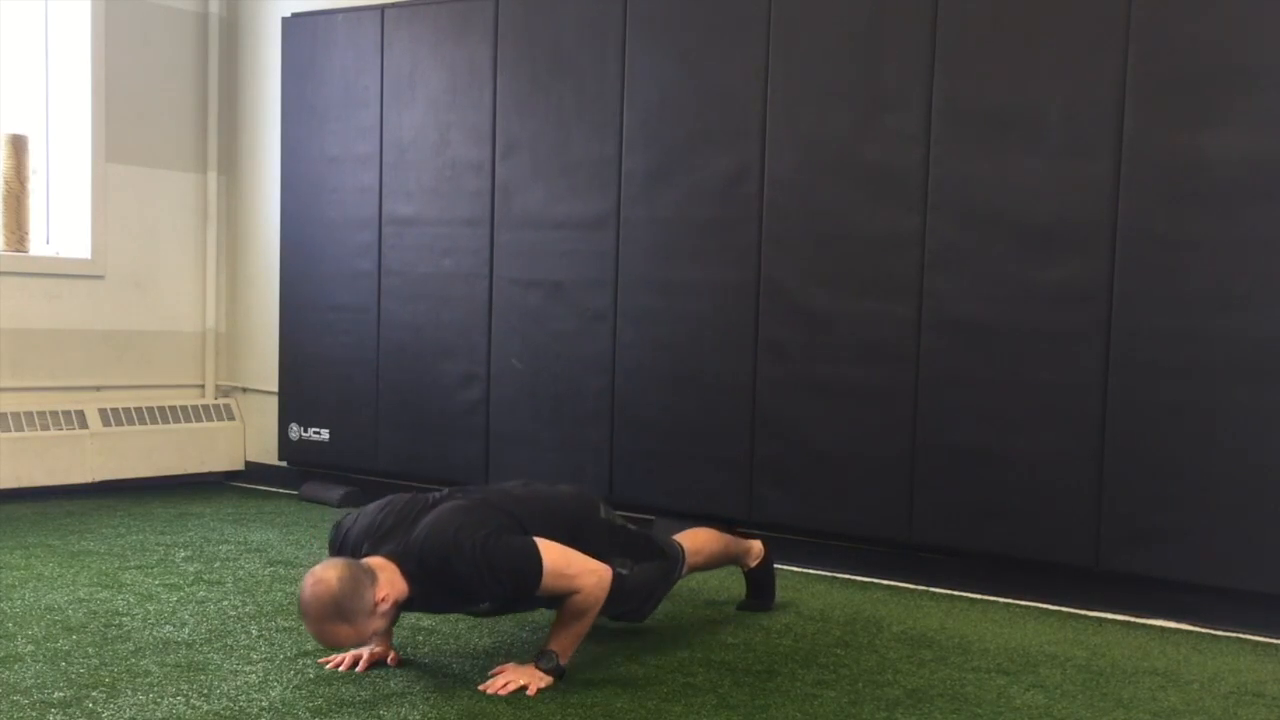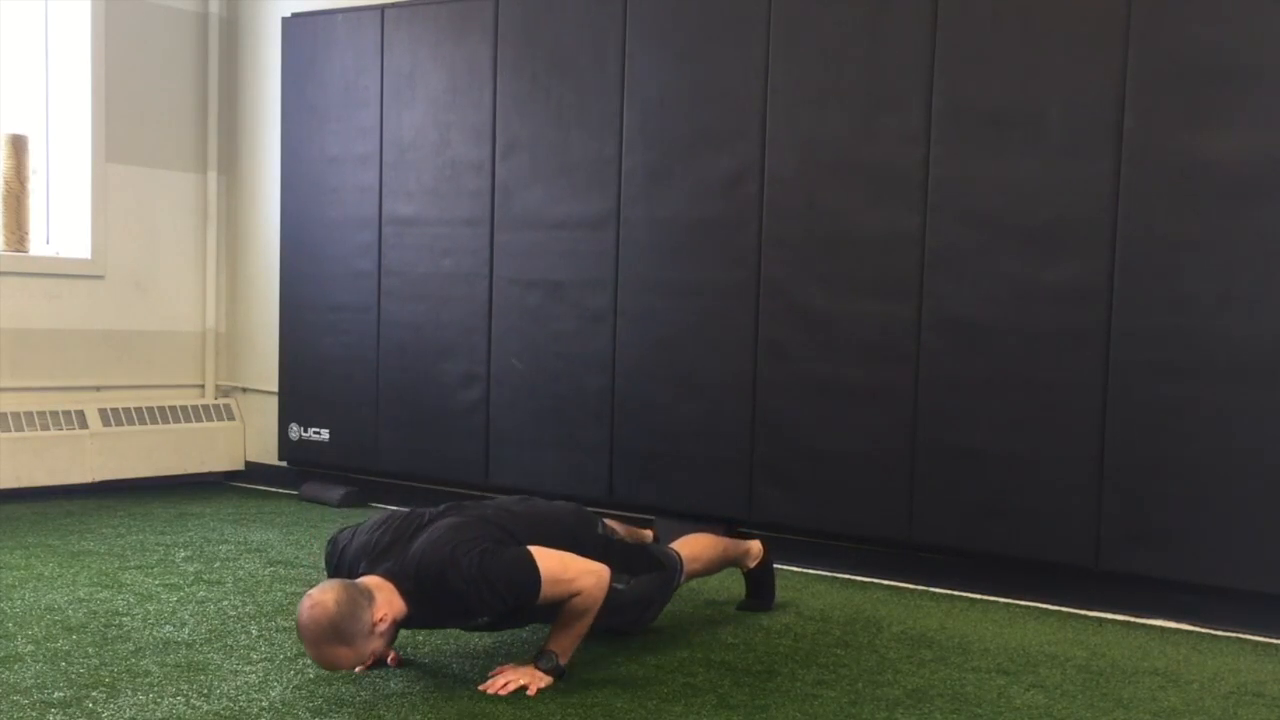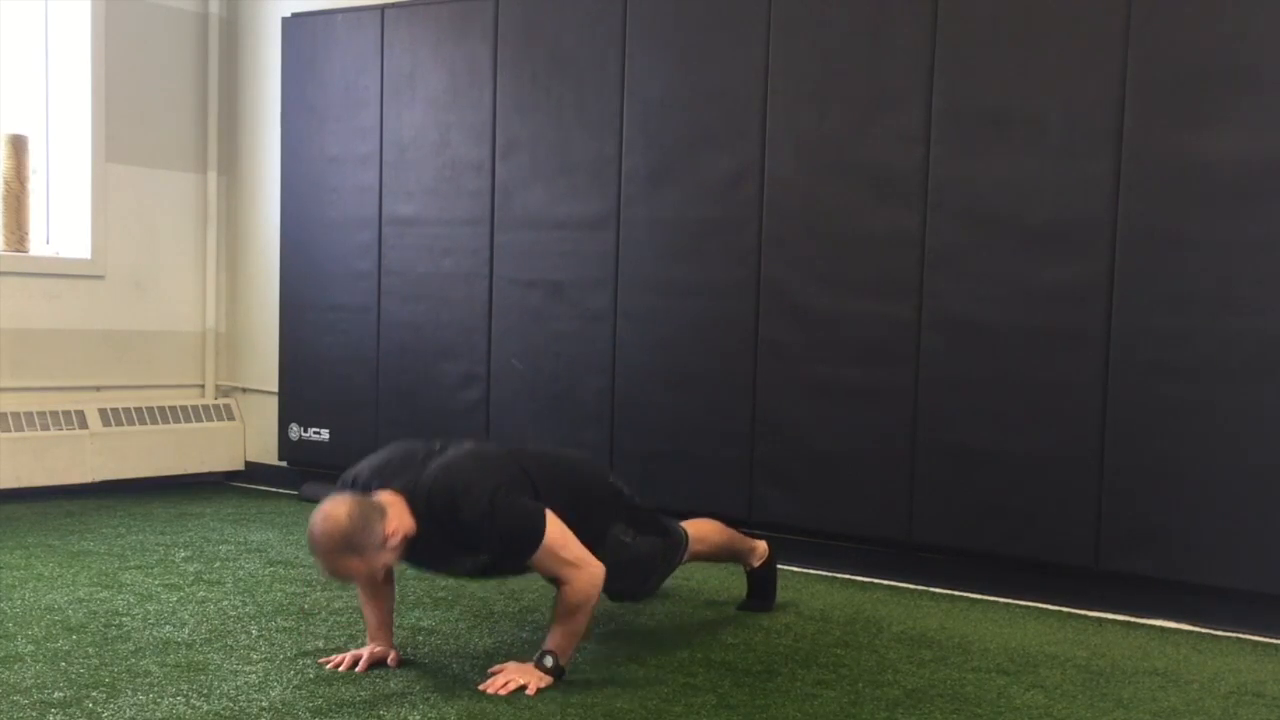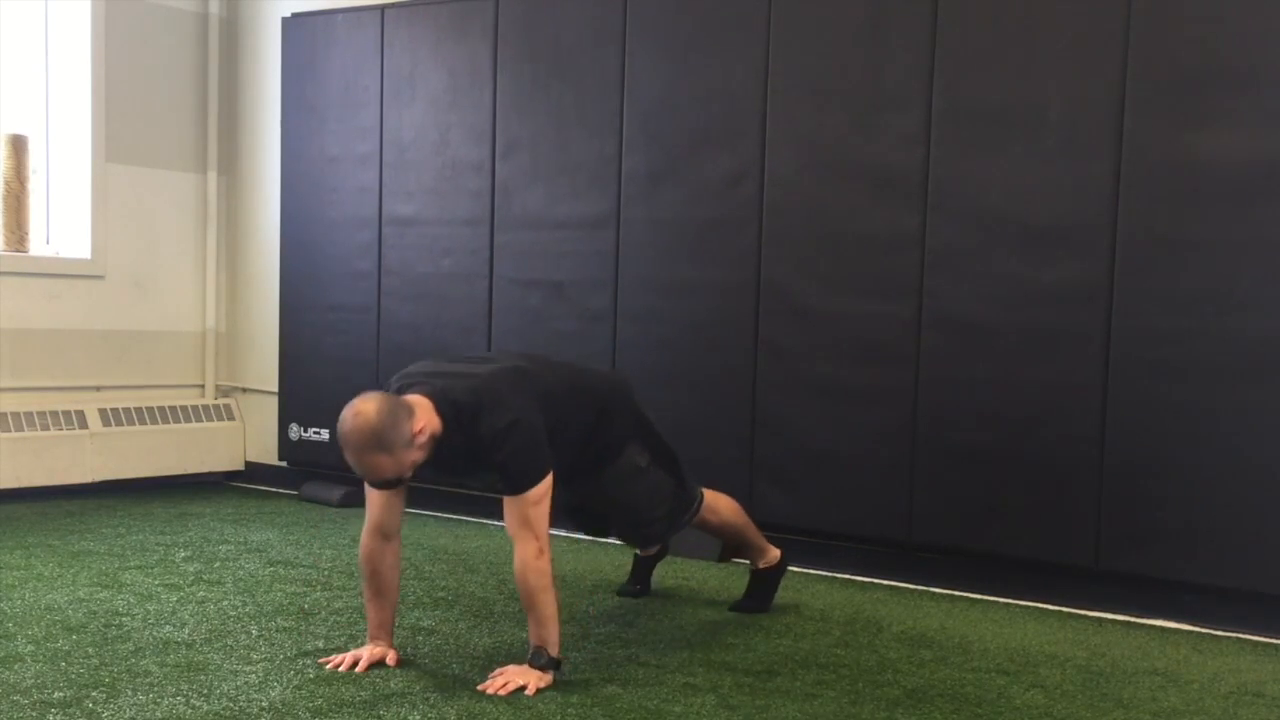
dt=0.3s
person 1, frame 1
left shoulder: (462, 556)
right shoulder: (350, 542)
left elbow: (594, 578)
left wrist: (547, 665)
right wrist: (375, 641)
left hip: (576, 532)
right hip: (530, 521)
left knee: (673, 559)
left ankle: (750, 554)
right ankle: (639, 530)
person 1, frame 2
left shoulder: (459, 570)
right shoulder: (347, 557)
left elbow: (592, 578)
left wrist: (547, 664)
right wrist: (374, 645)
left hip: (575, 550)
right hip: (525, 528)
left knee: (669, 568)
left ankle: (750, 553)
right ankle: (638, 536)
person 1, frame 3
left shoulder: (480, 503)
right shoulder: (364, 494)
left elbow: (588, 573)
right elbow: (369, 559)
left wrist: (548, 664)
right wrist: (380, 640)
left hip: (581, 505)
right hip: (540, 512)
left knee: (672, 547)
left ankle: (755, 556)
person 1, frame 4
left shoulder: (501, 422)
right shoulder: (388, 417)
left elbow: (530, 545)
right elbow: (380, 534)
left wrist: (543, 662)
right wrist: (378, 639)
left hip: (602, 421)
right hip: (554, 444)
left knee: (679, 507)
right knee: (613, 517)
left ankle: (766, 558)
right ankle: (649, 551)
